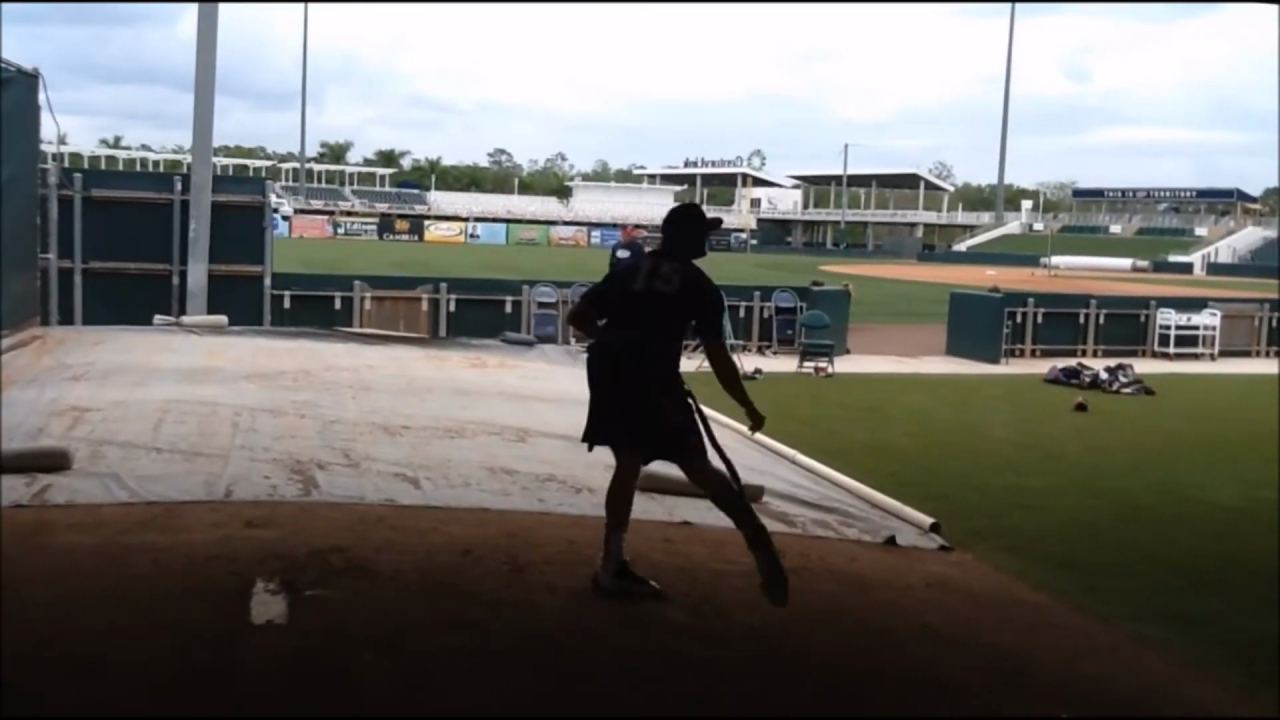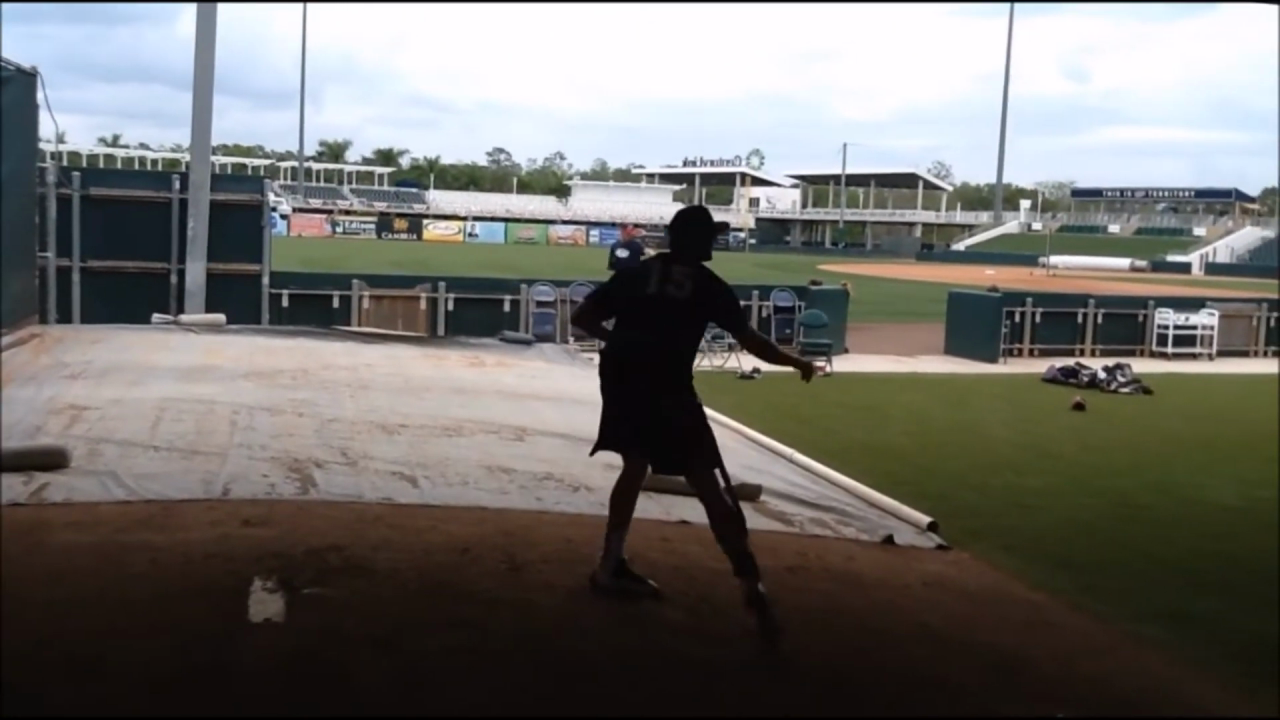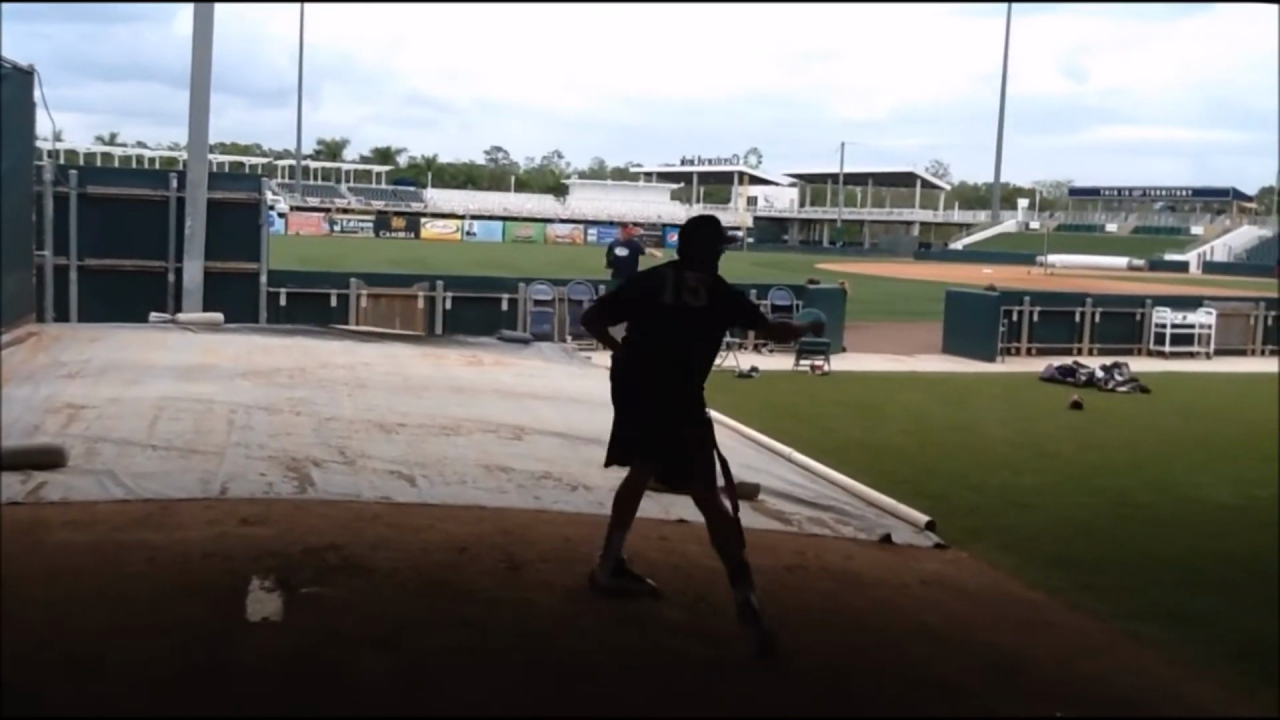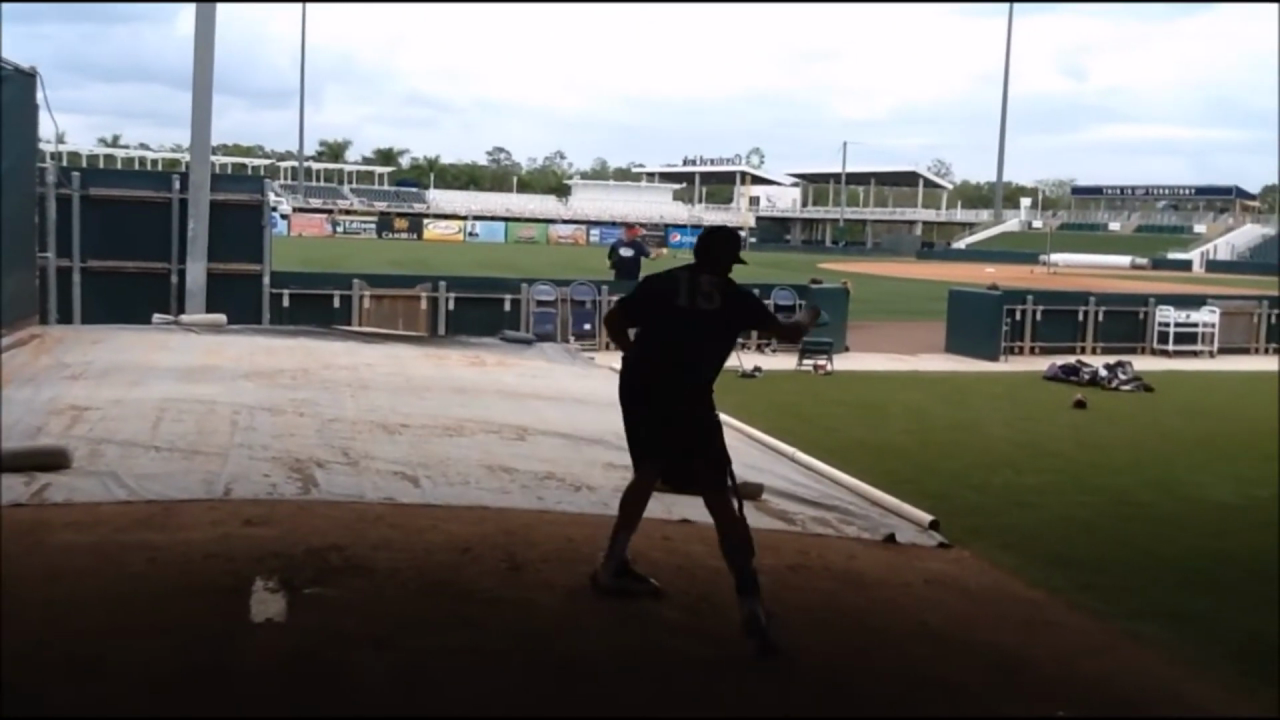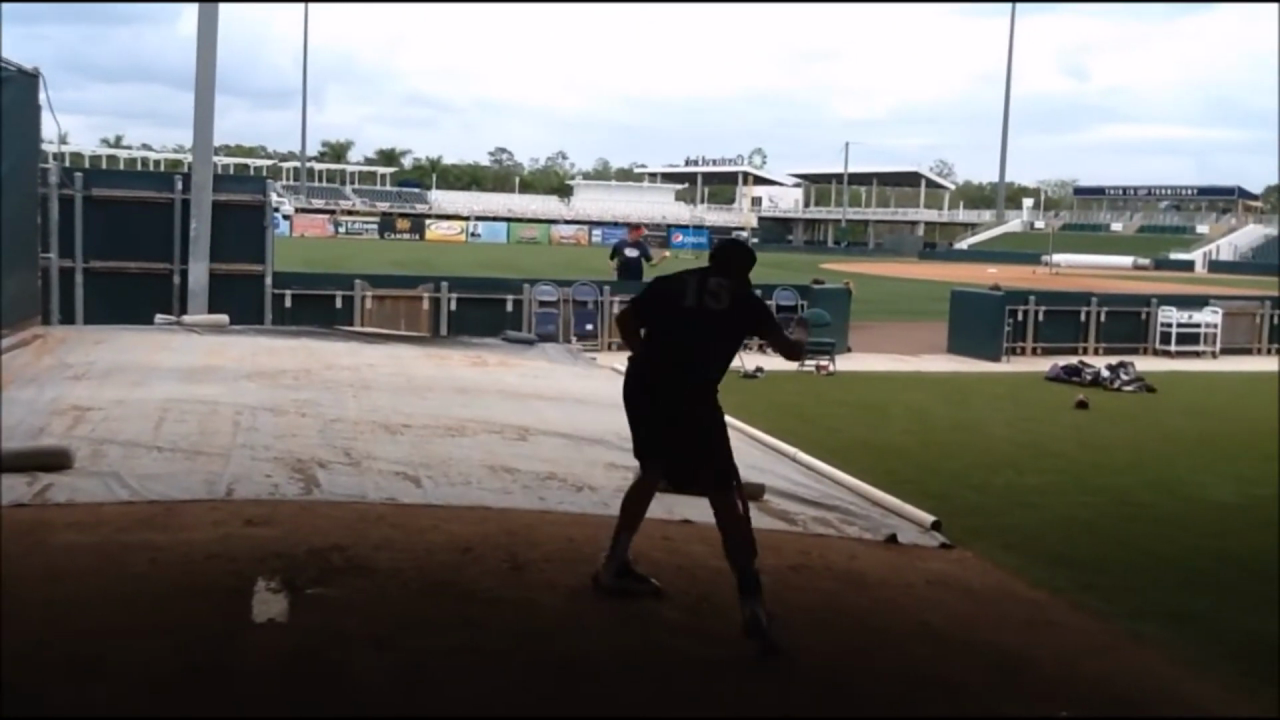
dt=0.1s
person 1, frame 1
left shoulder: (627, 270)
right shoulder: (699, 286)
left elbow: (580, 316)
right elbow: (718, 356)
right wrist: (748, 406)
left hip: (608, 366)
right hip: (654, 375)
left knee: (629, 462)
right knee: (698, 468)
left ankle: (612, 568)
right ankle: (755, 537)
person 1, frame 2
left shoulder: (633, 273)
right shoulder: (711, 288)
left elbow: (582, 316)
right elbow: (752, 341)
right wrist: (797, 362)
left hip: (620, 375)
right hip: (667, 384)
left knee: (635, 466)
right knee: (704, 483)
left ankle: (611, 565)
right ankle: (749, 579)
person 1, frame 3
left shoulder: (645, 280)
right shoulder: (723, 293)
left elbow: (593, 320)
right elbow: (775, 332)
right wrist: (806, 328)
left hip: (630, 384)
right hip: (678, 394)
left knee: (641, 470)
right knee: (706, 494)
left ankle: (609, 565)
right ankle: (744, 594)
person 1, frame 4
left shoulder: (659, 283)
right shoulder: (736, 297)
left elbow: (614, 321)
right elbow: (787, 332)
right wrist: (809, 318)
left hip: (639, 386)
right hip: (686, 395)
left knee: (648, 472)
right knee: (719, 496)
left ankle: (613, 566)
right ankle: (751, 603)
person 1, frame 5
left shoulder: (671, 285)
right shoulder: (747, 301)
left elbow: (626, 321)
right elbow: (789, 349)
right wrist: (800, 335)
left hip: (643, 384)
right hip: (691, 395)
left knee: (653, 471)
right knee: (725, 495)
left ankle: (614, 565)
right ankle: (751, 603)
